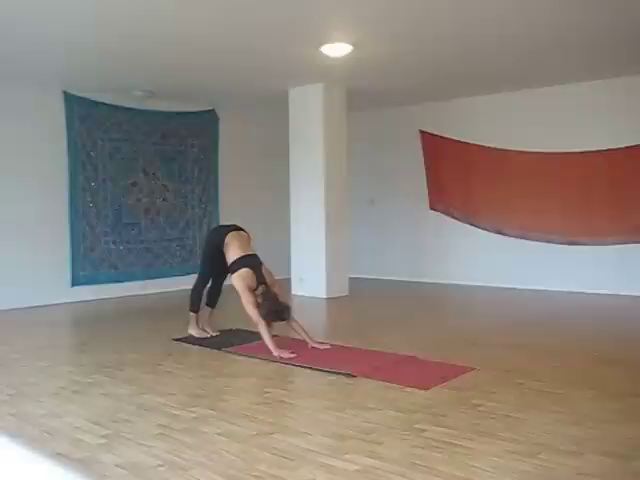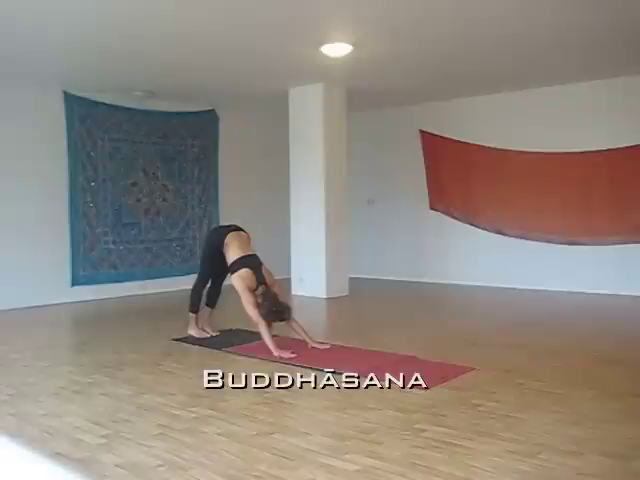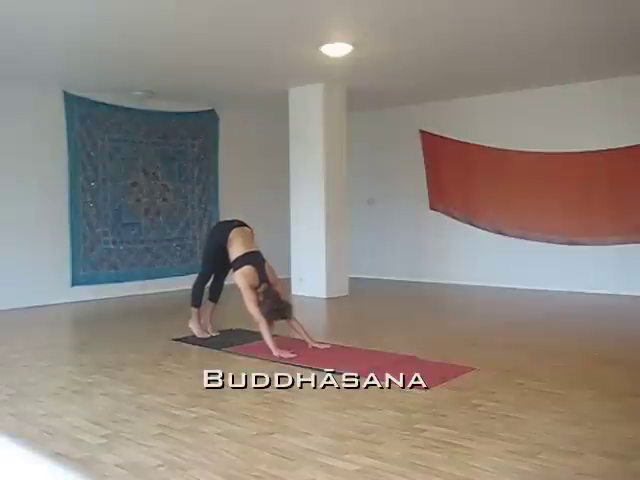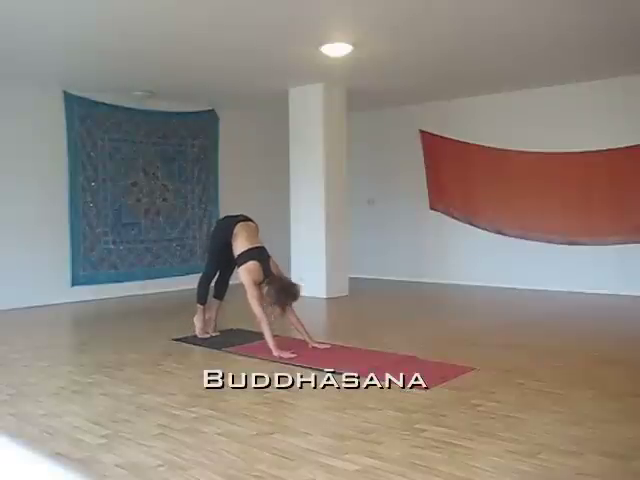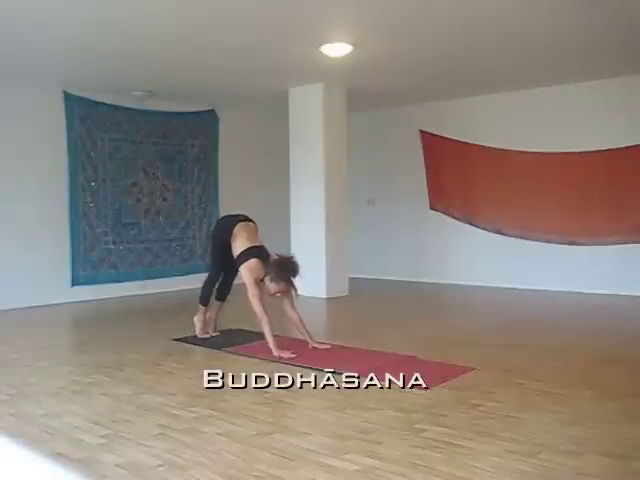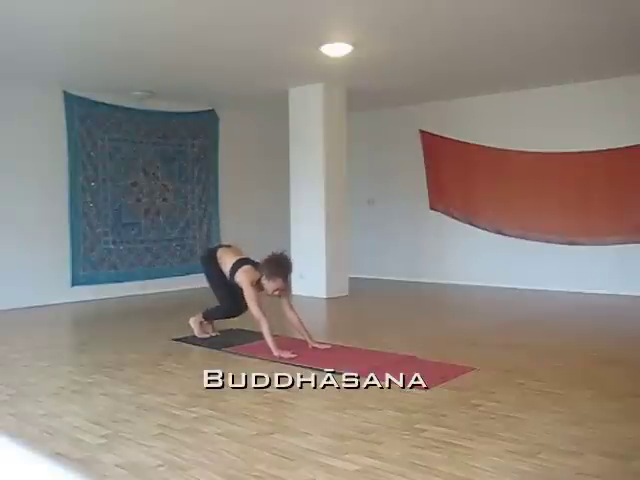
dt=0.4s
person 1, frame 1
left shoulder: (269, 283)
right shoulder: (244, 283)
left elbow: (288, 316)
right elbow: (258, 322)
left wrist: (310, 341)
right wrist: (275, 350)
right hip: (219, 238)
left knee: (218, 282)
right knee: (203, 280)
left ankle: (205, 321)
right ankle: (193, 325)
person 1, frame 2
left shoulder: (269, 283)
right shoulder: (244, 283)
left elbow: (288, 317)
right elbow: (259, 322)
left wrist: (310, 341)
right wrist: (275, 350)
right hip: (219, 238)
left knee: (217, 282)
right knee: (203, 280)
left ankle: (204, 321)
right ankle: (192, 325)
person 1, frame 3
left shoulder: (272, 282)
right shoulder: (246, 281)
left elbow: (289, 315)
right elbow: (260, 320)
left wrist: (310, 341)
right wrist: (275, 350)
right hip: (222, 234)
left knee: (220, 278)
right knee: (205, 276)
left ankle: (206, 318)
right ankle: (195, 320)
person 1, frame 4
left shoulder: (277, 277)
right shoulder: (250, 276)
left elbow: (290, 312)
right elbow: (261, 317)
left wrist: (310, 341)
right wrist: (275, 350)
right hip: (226, 229)
left knee: (225, 275)
right knee: (210, 273)
left ankle: (212, 316)
right ankle: (200, 316)
person 1, frame 5
left shoulder: (277, 273)
right shoulder: (251, 273)
left elbow: (291, 310)
right elbow: (262, 316)
left wrist: (311, 340)
right wrist: (275, 350)
right hip: (225, 229)
left knee: (229, 278)
right knee: (215, 275)
left ankle: (211, 316)
right ankle: (200, 316)
person 1, frame 6
left shoulder: (276, 278)
right shoulder: (249, 279)
left elbow: (290, 311)
right elbow: (260, 318)
left wrist: (310, 341)
right wrist: (275, 350)
left hip: (228, 257)
right hip: (213, 258)
left knee: (240, 308)
right knee: (230, 306)
left ankle: (208, 321)
right ankle: (198, 320)
